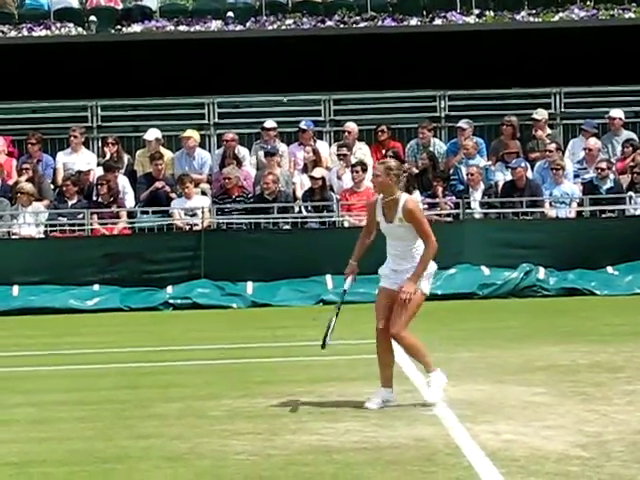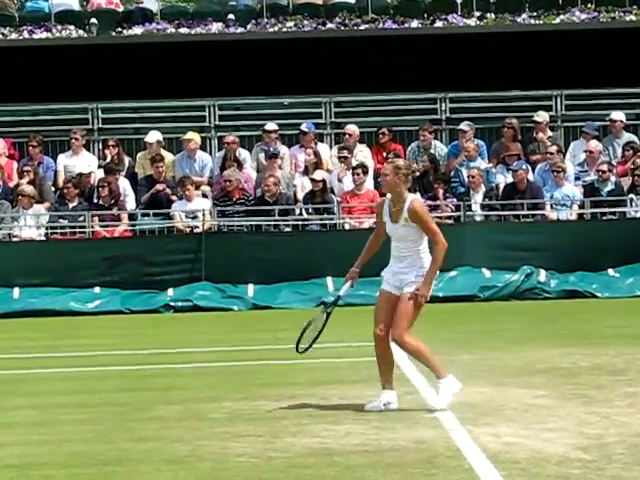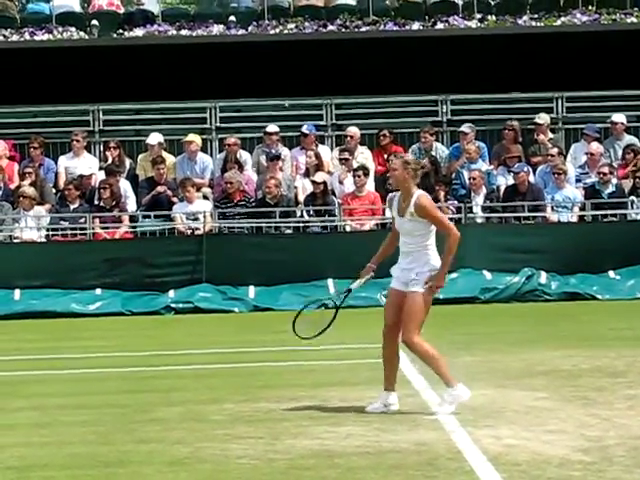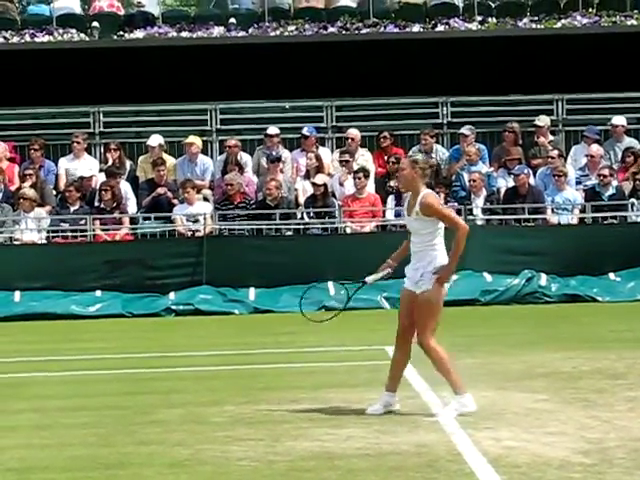
dt=0.1s
person 1, frame 1
left shoulder: (409, 205)
right shoulder: (374, 204)
left elbow: (431, 244)
right elbow: (368, 233)
left wrist: (413, 281)
right wrist: (354, 261)
left hip: (417, 271)
right hip: (392, 271)
left knee: (397, 332)
right knee: (381, 331)
left ankle: (434, 374)
right ankle: (386, 392)
person 1, frame 2
left shoulder: (415, 206)
right shoulder: (383, 204)
left elbow: (440, 243)
right elbow: (378, 236)
left wrist: (428, 282)
right wrist: (358, 265)
left hip: (415, 278)
right hip: (393, 275)
left knee: (400, 336)
right knee: (380, 335)
left ankle: (446, 380)
right ankle: (387, 394)
person 1, frame 3
left shoulder: (422, 201)
right shoulder: (394, 200)
left elbow: (454, 235)
left wrist: (442, 274)
right wrist: (373, 263)
left hip: (424, 275)
right hip: (402, 272)
left knee: (410, 337)
right knee: (389, 334)
left ankle: (455, 388)
right ankle: (389, 395)
person 1, frame 4
left shoulder: (427, 199)
right shoulder: (410, 199)
left elbow: (462, 227)
left wrist: (451, 266)
right wrist: (392, 260)
left hip: (433, 274)
right hip: (418, 273)
left knee: (426, 340)
right knee: (403, 336)
left ankle: (463, 397)
right ankle: (389, 396)
